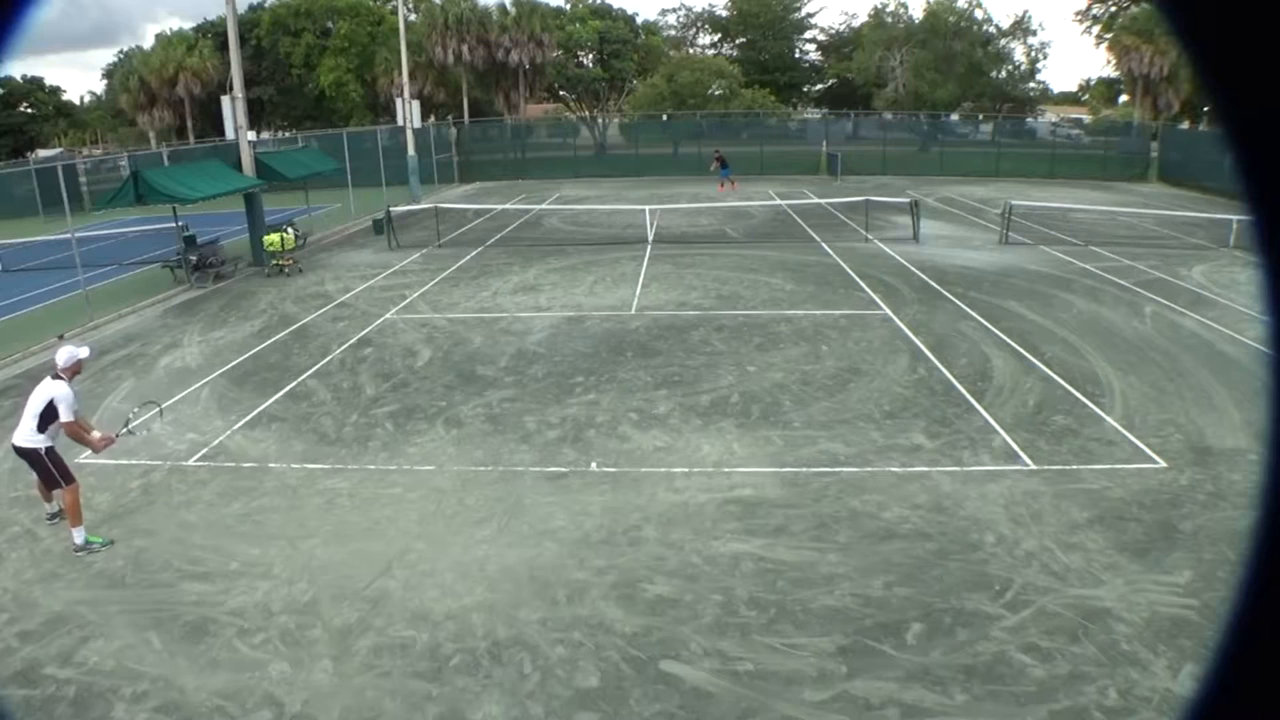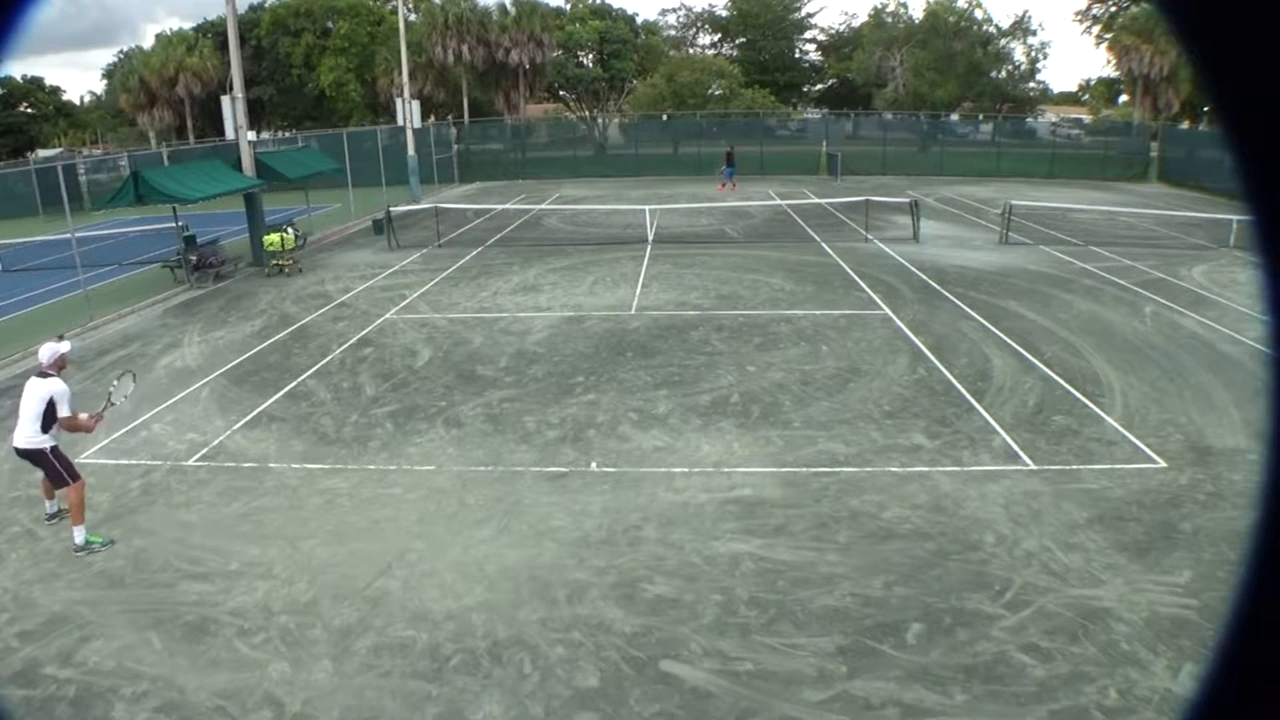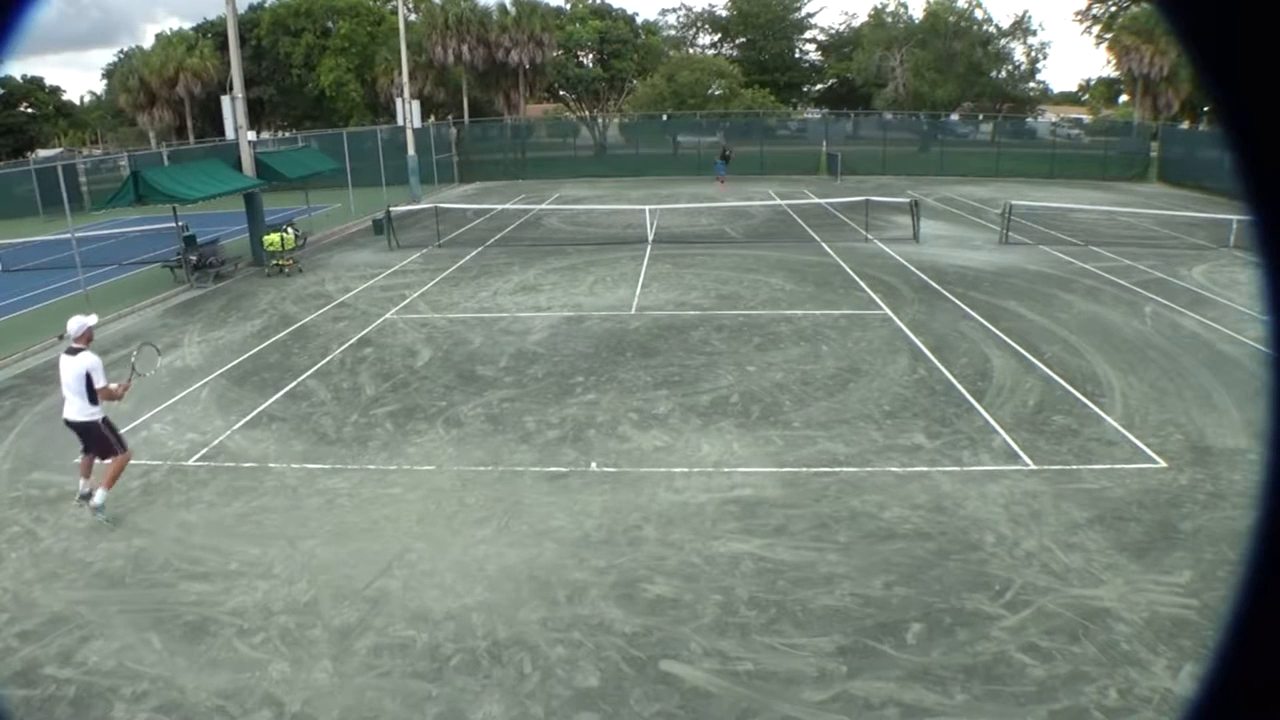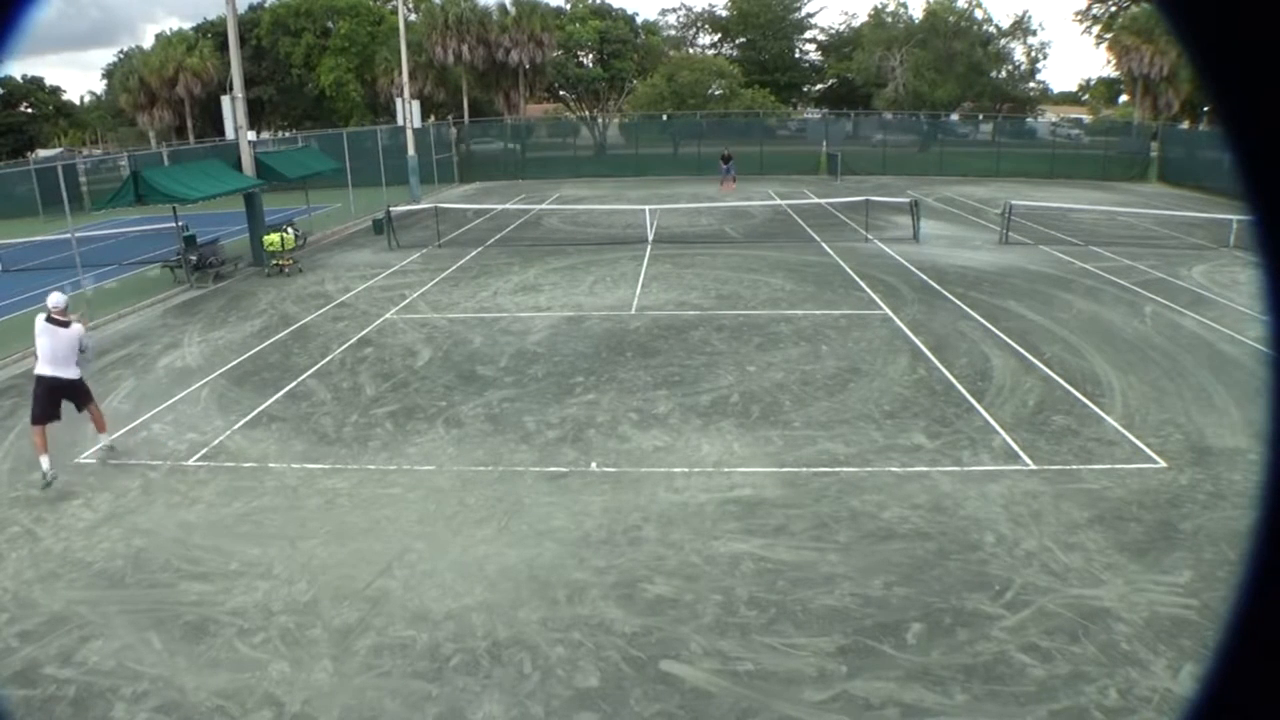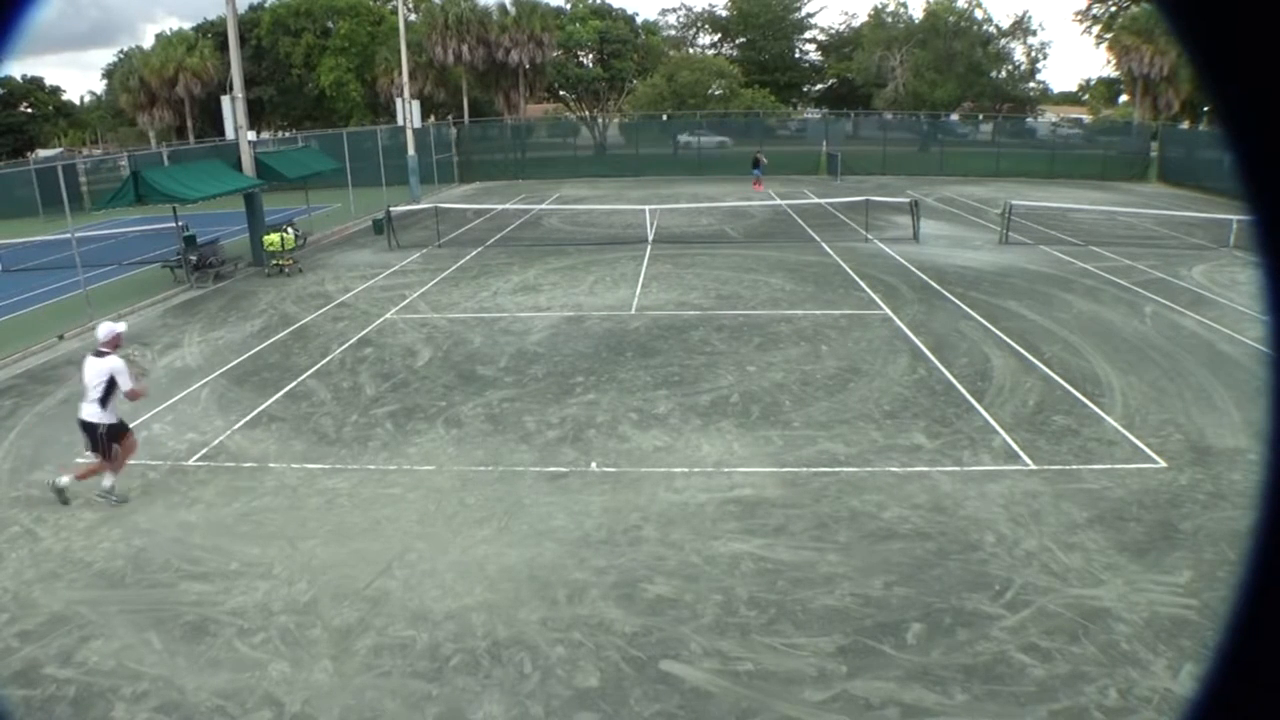
dt=1s
person 1, frame 1
left shoulder: (54, 382)
right shoulder: (63, 391)
left elbow: (74, 417)
right elbow: (69, 430)
left wrist: (96, 435)
right wrist: (92, 445)
left hip: (22, 440)
right hip: (35, 445)
left knee: (45, 474)
right knee: (70, 487)
left ankle: (52, 511)
right ankle: (80, 541)
person 1, frame 2
left shoulder: (34, 380)
right shoulder: (58, 387)
right elbow: (67, 425)
left wrist: (82, 417)
right wrist: (87, 427)
left hip: (21, 442)
right hip: (39, 445)
left knee: (51, 470)
right knee: (76, 485)
left ankle: (51, 511)
right ankle: (81, 541)
person 1, frame 3
left shoulder: (65, 357)
right shoulder: (91, 360)
right elbow: (104, 394)
left wrist: (114, 387)
right wrist: (119, 393)
left hip: (70, 417)
right hip: (90, 419)
left knee: (90, 450)
right knee: (122, 456)
left ankle: (84, 491)
right ankle: (98, 502)
person 1, frame 4
left shoulder: (40, 321)
right shoulder: (77, 329)
right elbow: (83, 349)
left hip: (45, 379)
right hip: (71, 379)
left knee: (38, 427)
right knee: (91, 405)
left ankle: (47, 470)
right ankle: (106, 443)
person 1, frame 5
left shoulder: (91, 358)
right shoulder: (116, 363)
right elbow: (131, 394)
left wrist: (126, 379)
right wrist: (141, 391)
left hip: (89, 416)
right hip: (97, 421)
left knee: (130, 443)
right knee: (103, 463)
left ankle: (107, 488)
right ankle: (61, 483)
